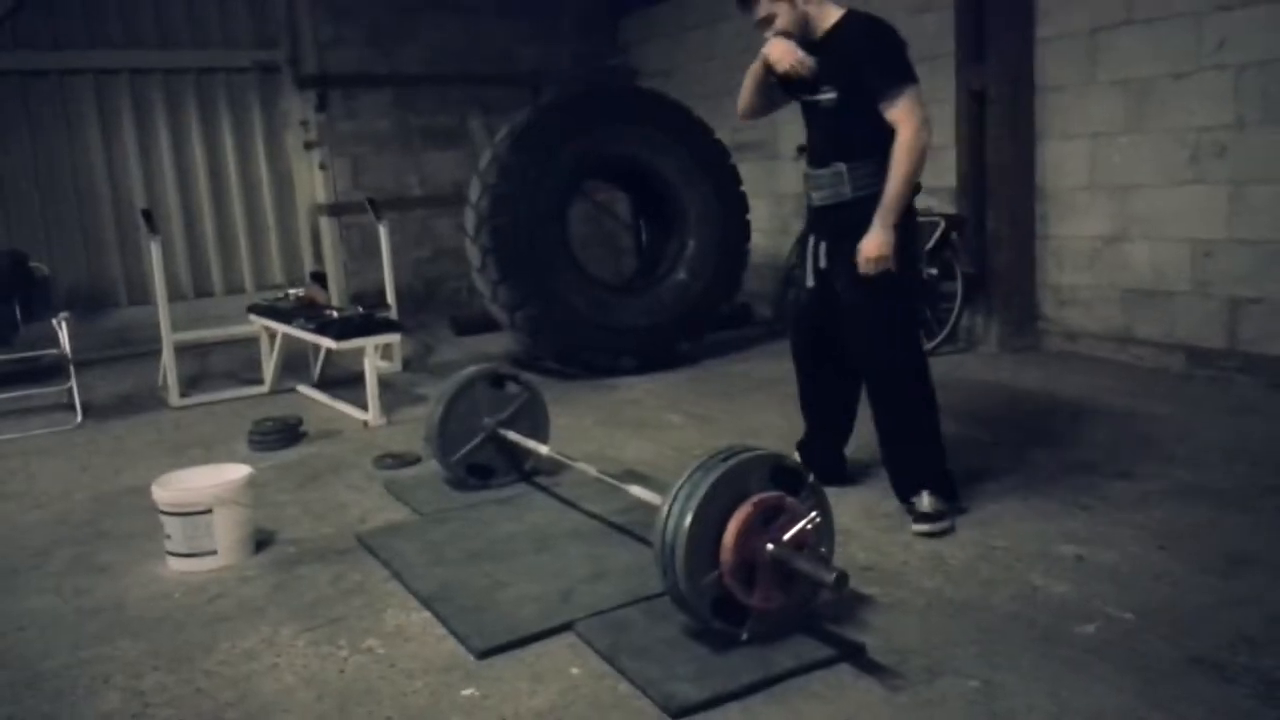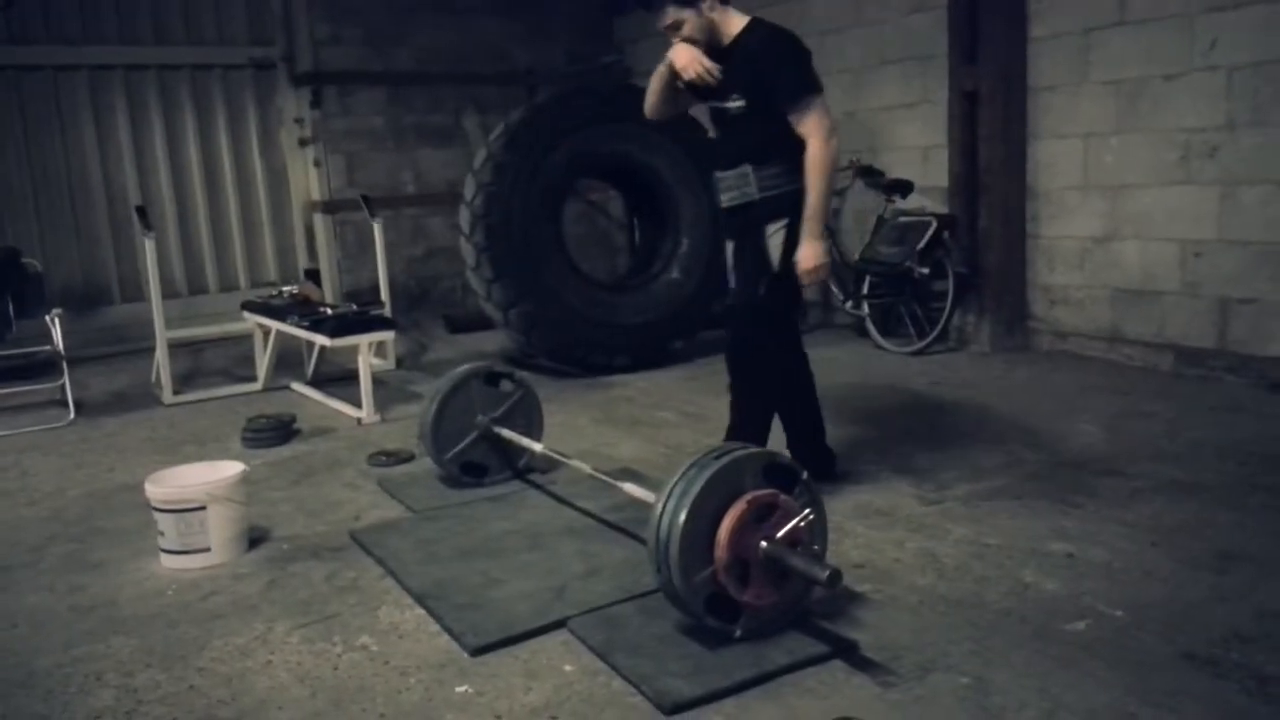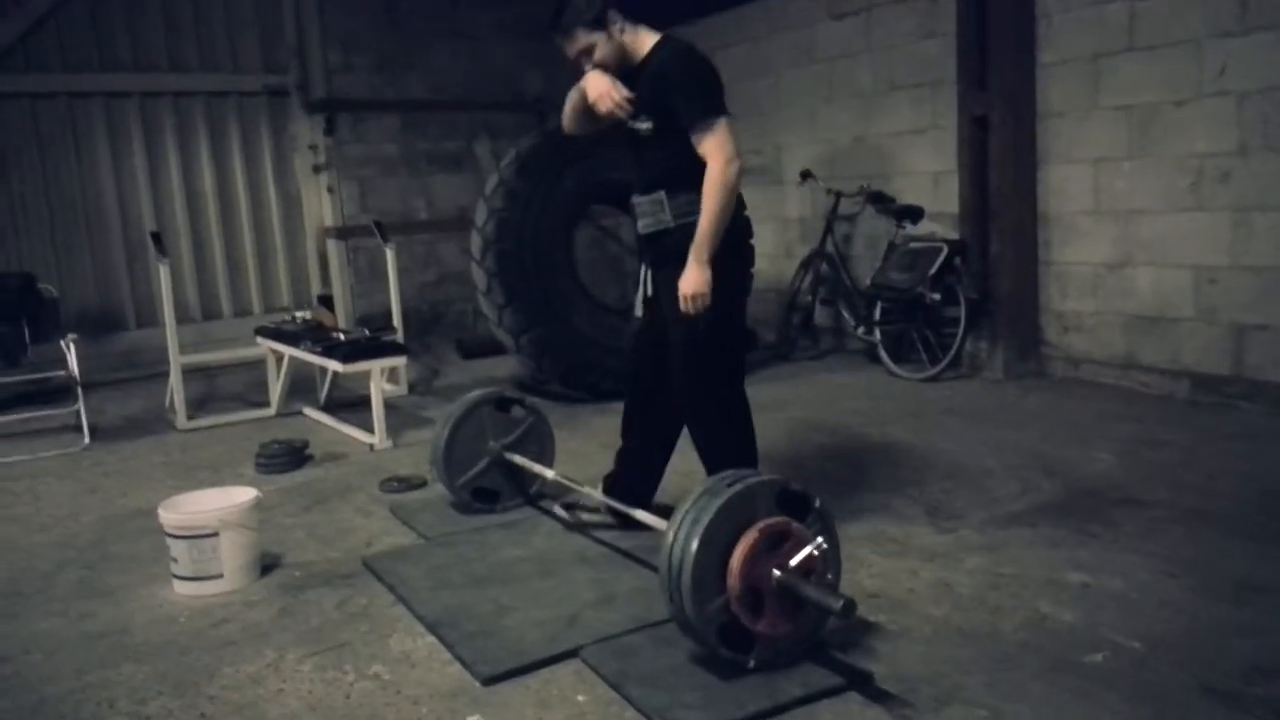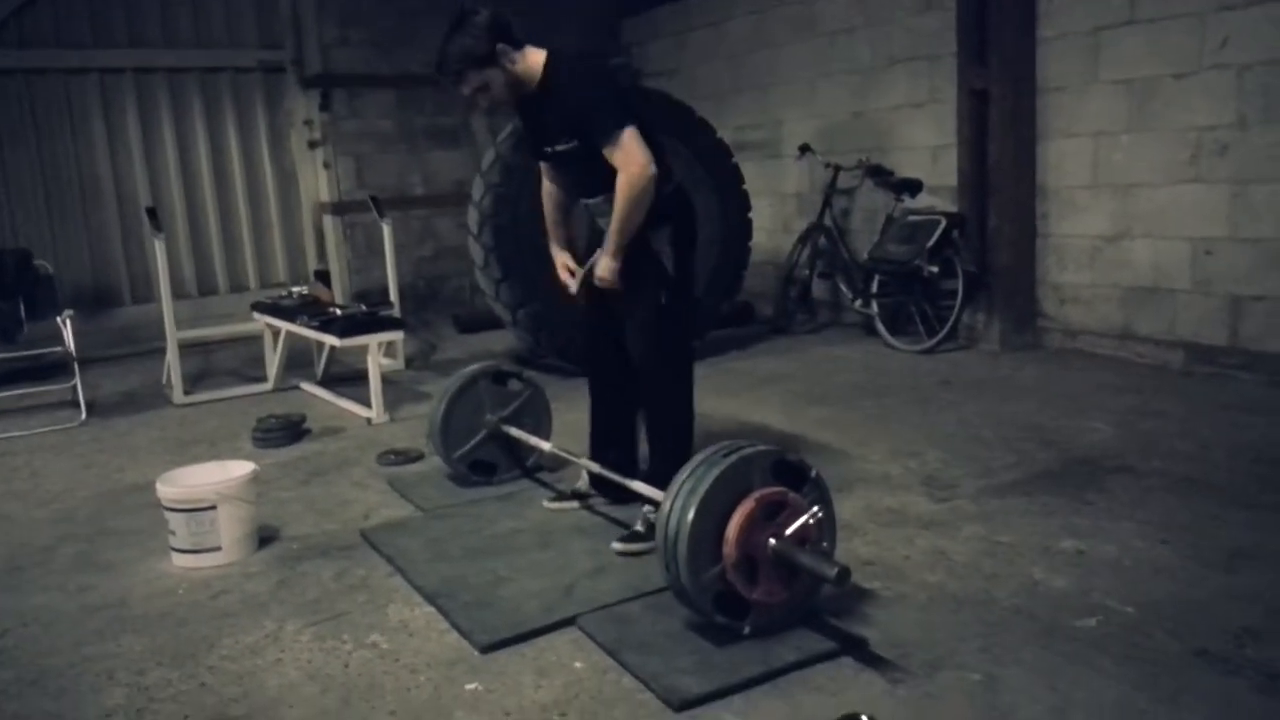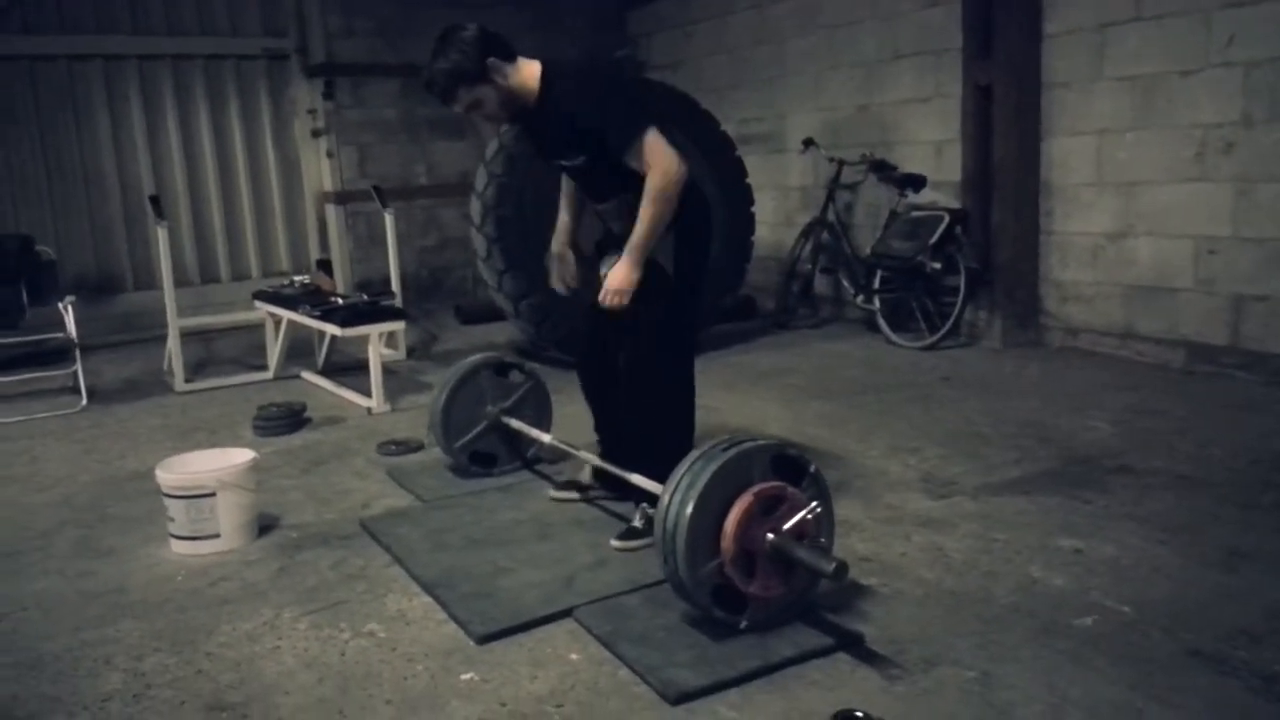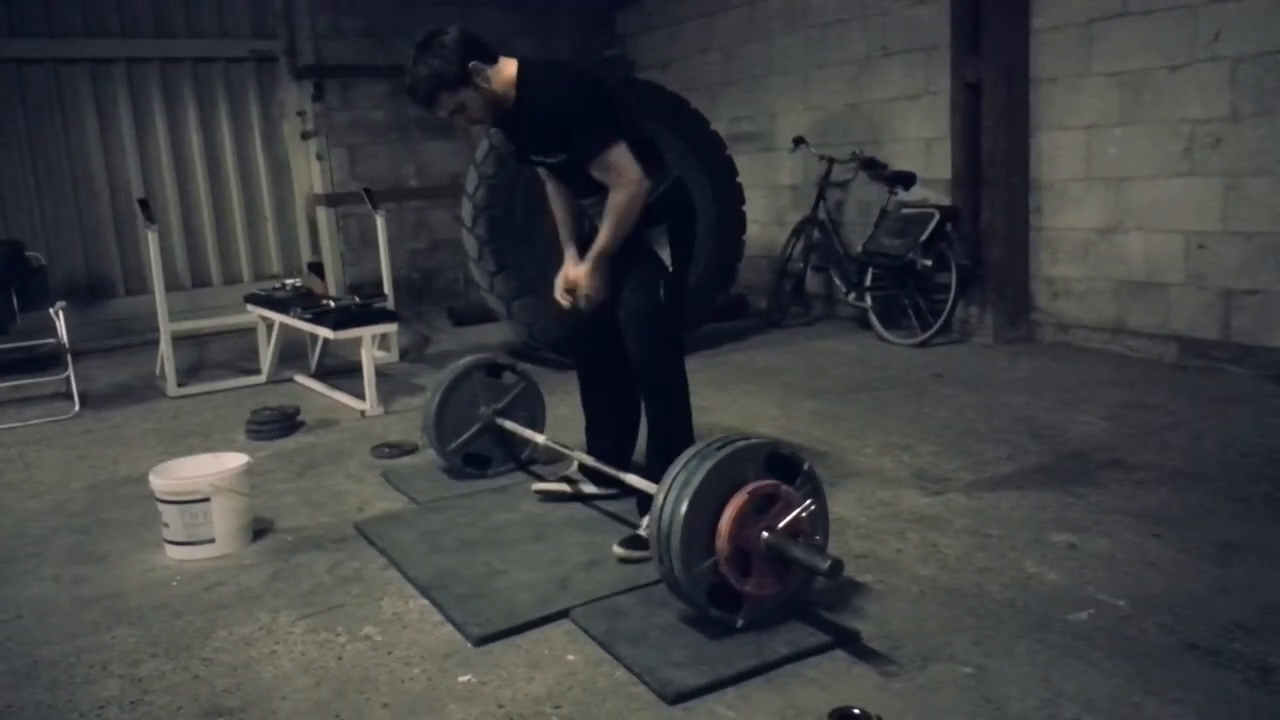
dt=0.7s
person 1, frame 1
right shoulder: (804, 53)
left elbow: (913, 129)
right elbow: (749, 108)
left wrist: (885, 224)
right wrist: (767, 55)
left hip: (869, 226)
right hip: (826, 224)
left knee: (888, 356)
right knee: (813, 346)
left ankle: (928, 489)
right ankle: (820, 458)
person 1, frame 2
left shoulder: (772, 48)
right shoulder: (710, 59)
left elbow: (821, 139)
right elbow: (656, 111)
left wrist: (812, 235)
right wrist: (671, 60)
left hip: (777, 220)
right hip: (744, 221)
left knee: (750, 347)
right knee: (776, 345)
right ankle: (813, 457)
person 1, frame 3
left shoulder: (678, 67)
right shoulder: (630, 75)
left elbow: (724, 162)
right elbow: (574, 125)
left wrist: (699, 262)
right wrist: (589, 82)
left hip: (698, 255)
right hip: (661, 252)
left knee: (707, 389)
right knee: (648, 382)
right ankle: (626, 495)
person 1, frame 4
left shoulder: (579, 80)
right shoulder: (530, 101)
left elbow: (640, 169)
left wrist: (613, 254)
right wrist: (558, 248)
left hip: (653, 228)
right hip: (615, 231)
left knee: (656, 365)
right knee: (604, 359)
left ankle: (665, 499)
right ankle: (611, 475)
person 1, frame 5
left shoulder: (581, 92)
right shoulder: (530, 112)
left elbow: (667, 169)
left wrist: (633, 263)
right wrist: (560, 240)
left hip: (665, 233)
right hip: (621, 231)
left knee: (650, 363)
right knee: (597, 354)
left ankle: (663, 499)
right ankle: (616, 468)
person 1, frame 6
left shoulder: (560, 93)
right shoulder: (511, 112)
left elbow: (631, 185)
left wrist: (593, 265)
right wrist: (571, 257)
left hip: (655, 221)
right hip: (608, 227)
left knee: (651, 359)
right knee: (595, 348)
right ankle: (603, 469)
